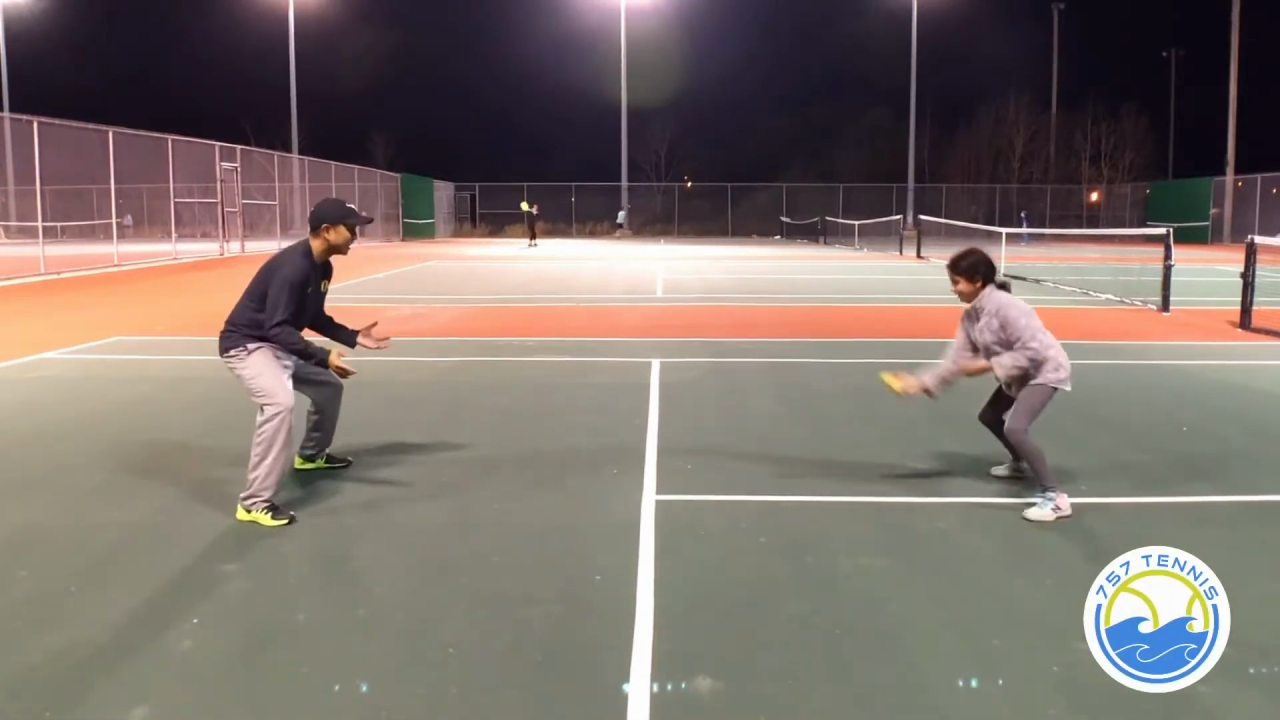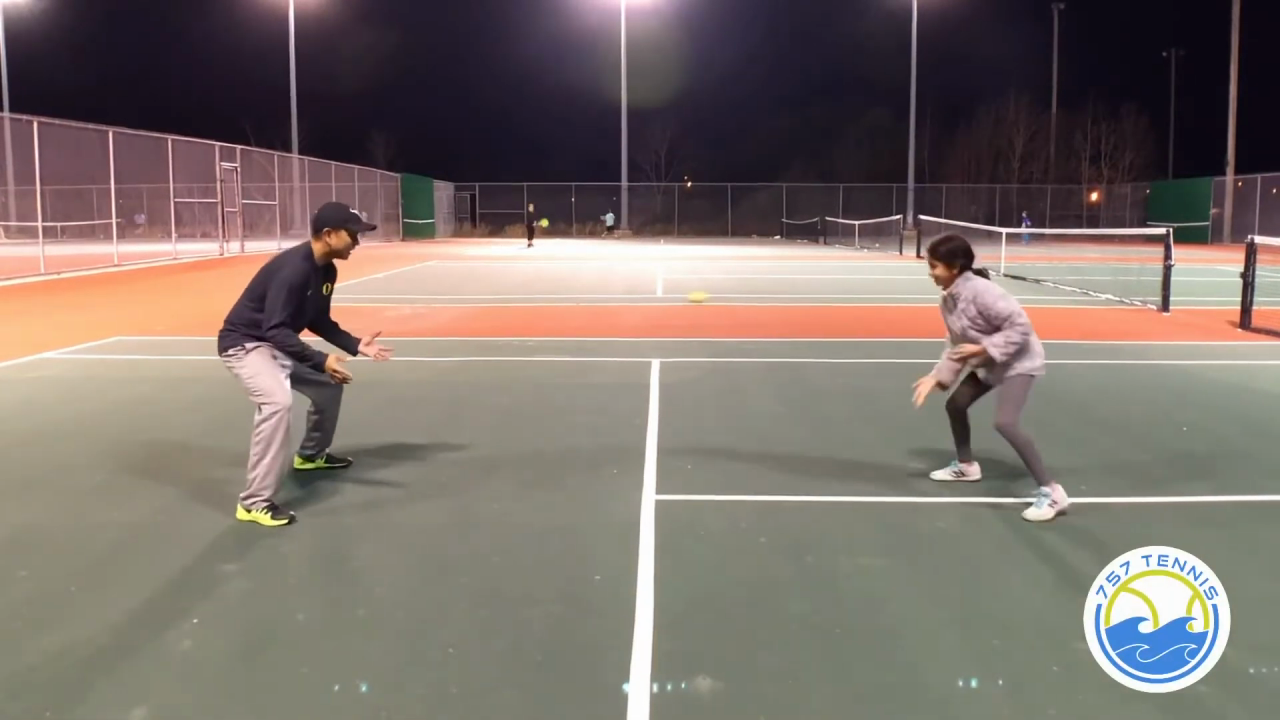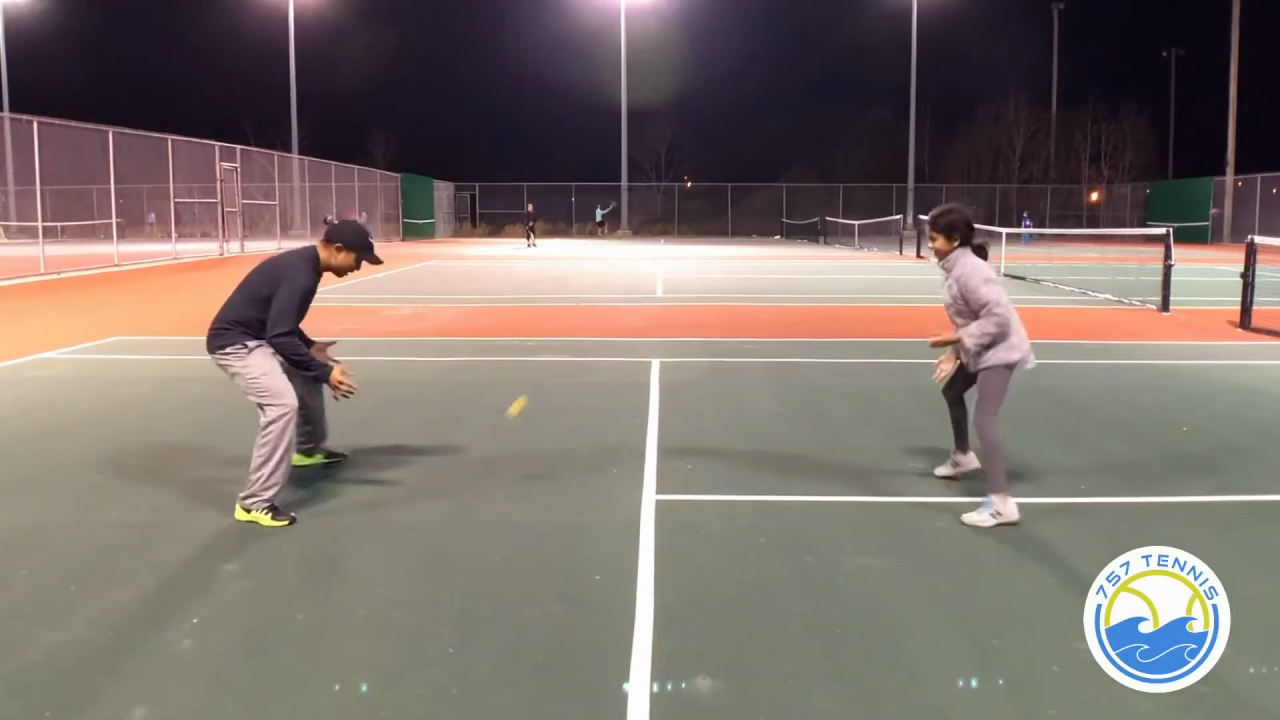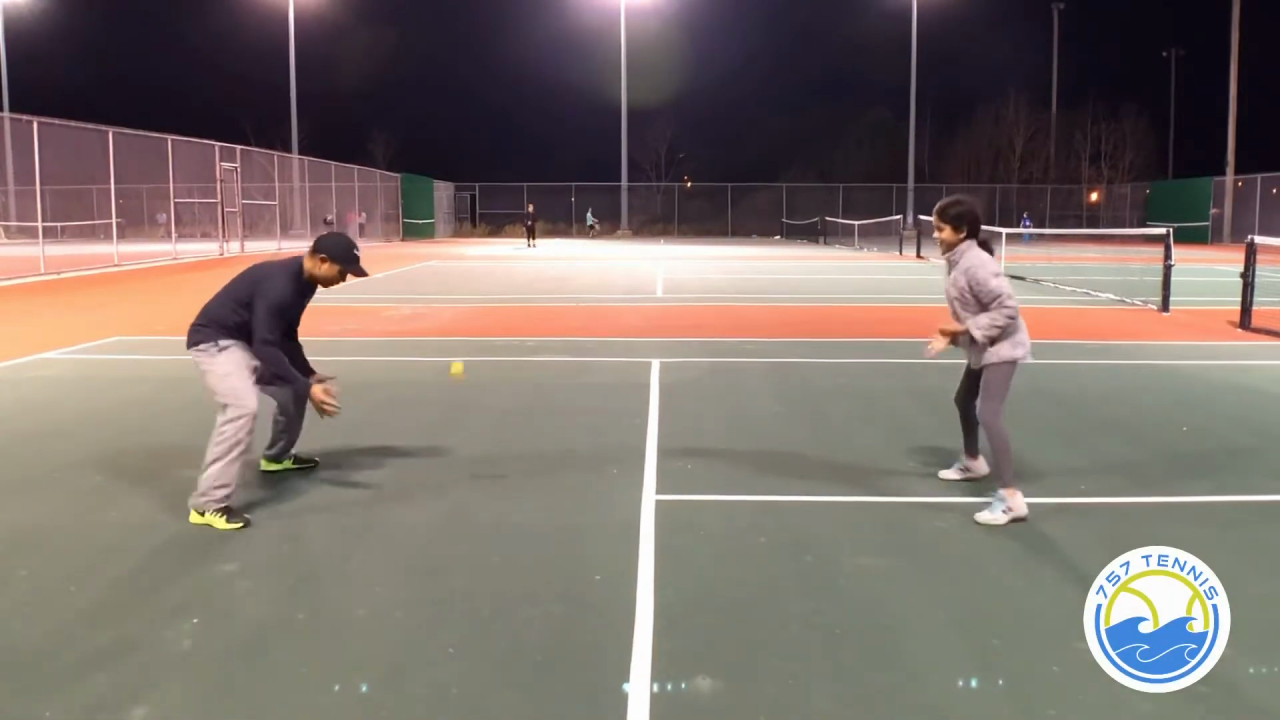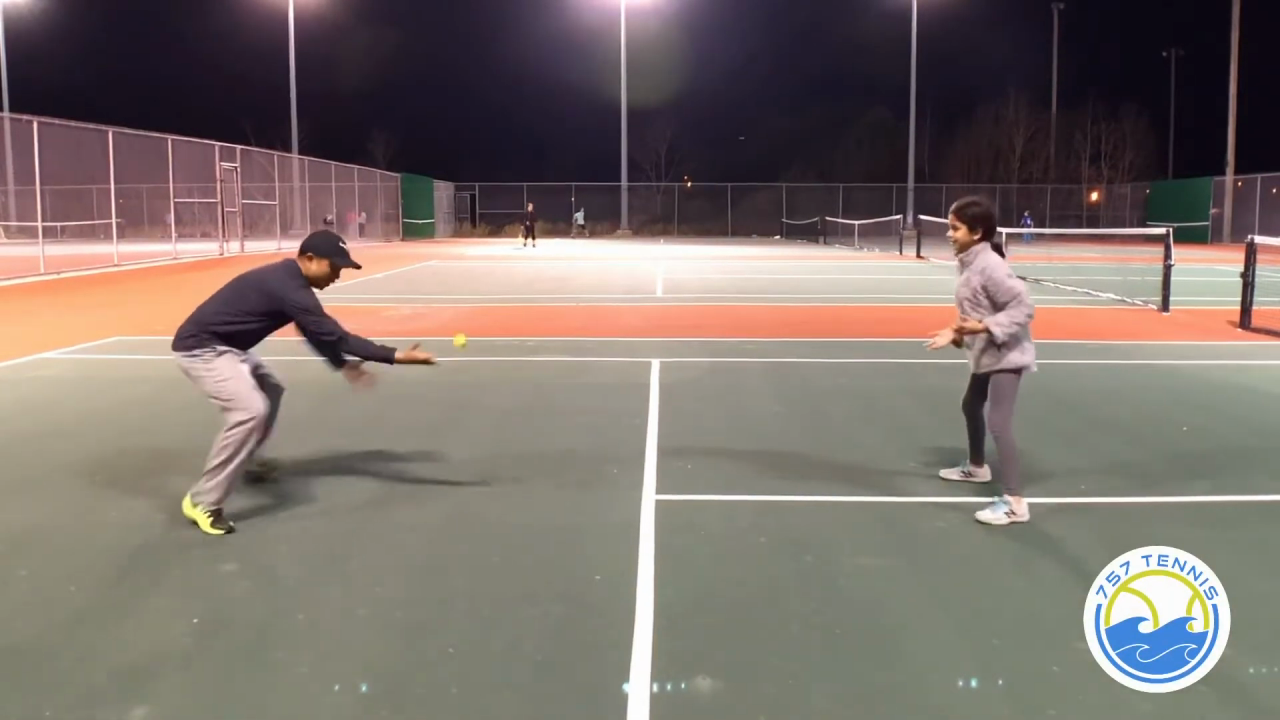
dt=0.3s
person 1, frame 1
left shoulder: (323, 267)
right shoulder: (293, 267)
left elbow: (312, 316)
right elbow: (278, 328)
left wrist: (353, 337)
right wrist: (324, 356)
left hip: (279, 344)
right hip: (246, 344)
left knee: (329, 385)
right knee: (279, 403)
left ankle: (312, 454)
right ankle: (255, 502)
person 1, frame 2
left shoulder: (327, 270)
right shoulder: (294, 269)
left elbow: (318, 320)
right elbow: (275, 329)
left wrist: (355, 345)
right wrist: (321, 361)
left hip: (279, 343)
right hip: (244, 343)
left knee: (330, 384)
right knee: (278, 402)
left ankle: (312, 454)
right ankle: (255, 503)
person 1, frame 3
left shoulder: (310, 265)
right shoulder: (299, 275)
right elbow: (280, 337)
left wrist: (309, 347)
right wrist: (324, 370)
left hip: (256, 337)
right hip: (235, 341)
left knee: (309, 378)
right knee: (284, 404)
left ankle: (308, 449)
right ankle: (255, 502)
person 1, frame 4
left shoulder: (302, 282)
right shoulder: (280, 284)
left elbow: (286, 337)
right elbow: (268, 346)
left wrist: (308, 377)
right wrist: (308, 387)
left hip: (244, 341)
right hip: (215, 341)
left knee: (293, 386)
right knee: (243, 408)
left ankle: (277, 455)
right ankle: (207, 504)
person 1, frame 5
left shoulder: (289, 278)
right shoulder: (288, 287)
left elbow: (316, 333)
right elbow: (333, 335)
left wrist: (342, 364)
right wrist: (395, 356)
left hip: (228, 344)
right hip: (201, 347)
left knee: (270, 393)
right knee: (251, 409)
left ankle: (243, 462)
right ankle: (203, 502)
person 2, frame 1
left shoulder: (1006, 307)
right shoulder: (972, 315)
left elbow: (1034, 351)
right elbow: (958, 358)
left wrist: (990, 365)
right wrist: (923, 382)
left hip: (1045, 370)
right hip: (1015, 372)
left knee: (1015, 430)
right knee: (988, 416)
left ankle: (1055, 498)
right ankle: (1020, 463)
person 2, frame 2
left shoulder: (981, 292)
right shoulder: (948, 301)
left elbow: (1020, 328)
right elbow: (956, 348)
left wrist: (982, 349)
right wrist: (937, 377)
left hip: (1017, 361)
right hip: (987, 364)
left knee: (1005, 423)
right knee: (955, 404)
left ankle: (1051, 492)
right ankle: (966, 466)
person 2, frame 3
left shoulder: (969, 271)
right shoulder: (954, 269)
left elbow: (998, 319)
left wrist: (958, 339)
right wrist: (954, 353)
left hip: (1000, 350)
right hip: (981, 350)
left knee: (983, 422)
right knee: (950, 389)
left ankle: (1000, 502)
right ankle: (963, 456)
person 2, frame 4
left shoulder: (977, 264)
right shoulder: (957, 262)
left elbow: (1007, 309)
left wrist: (965, 330)
right wrist: (952, 333)
left hip: (1000, 348)
right hip: (981, 348)
left knee: (989, 417)
right knee: (963, 401)
left ankle: (1011, 498)
right ankle: (973, 462)
person 2, frame 5
left shoulder: (990, 266)
right shoulder: (968, 264)
left elbow: (1023, 308)
left wrist: (984, 327)
right wrist: (956, 332)
left hip: (1006, 355)
right hip: (986, 355)
left knee: (998, 423)
right knee: (971, 407)
left ankle: (1014, 502)
right ankle: (976, 467)
